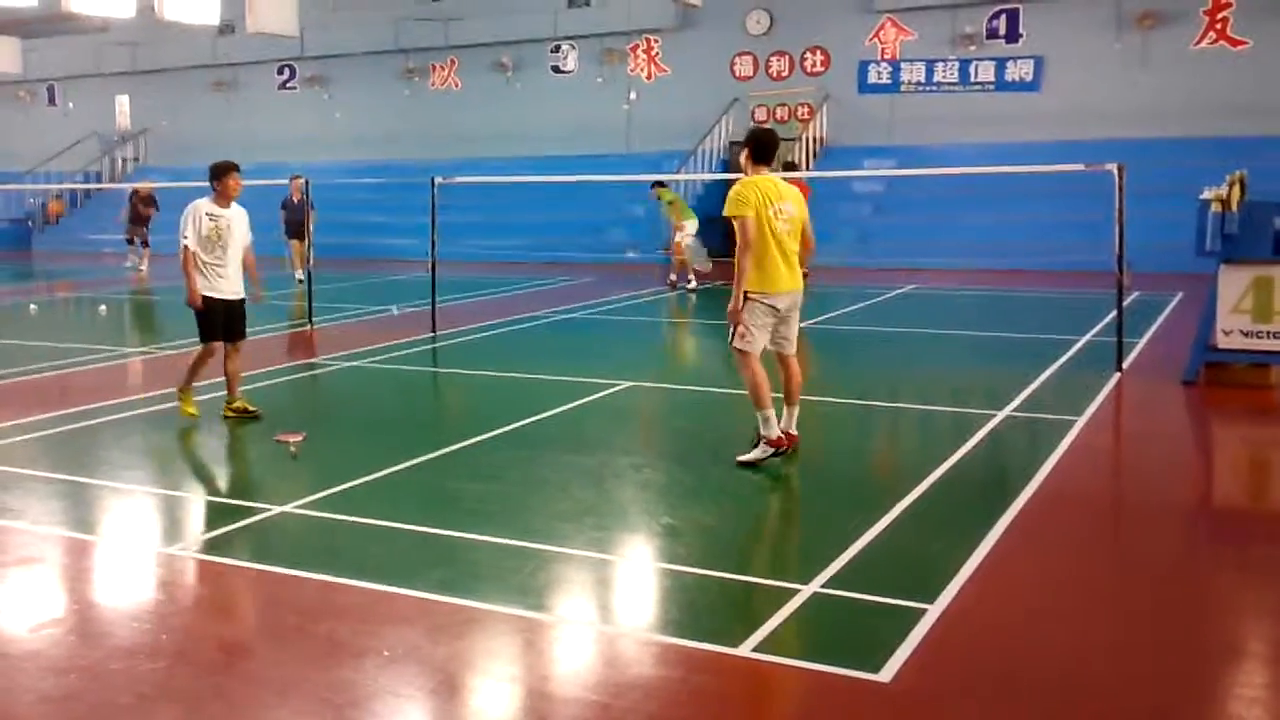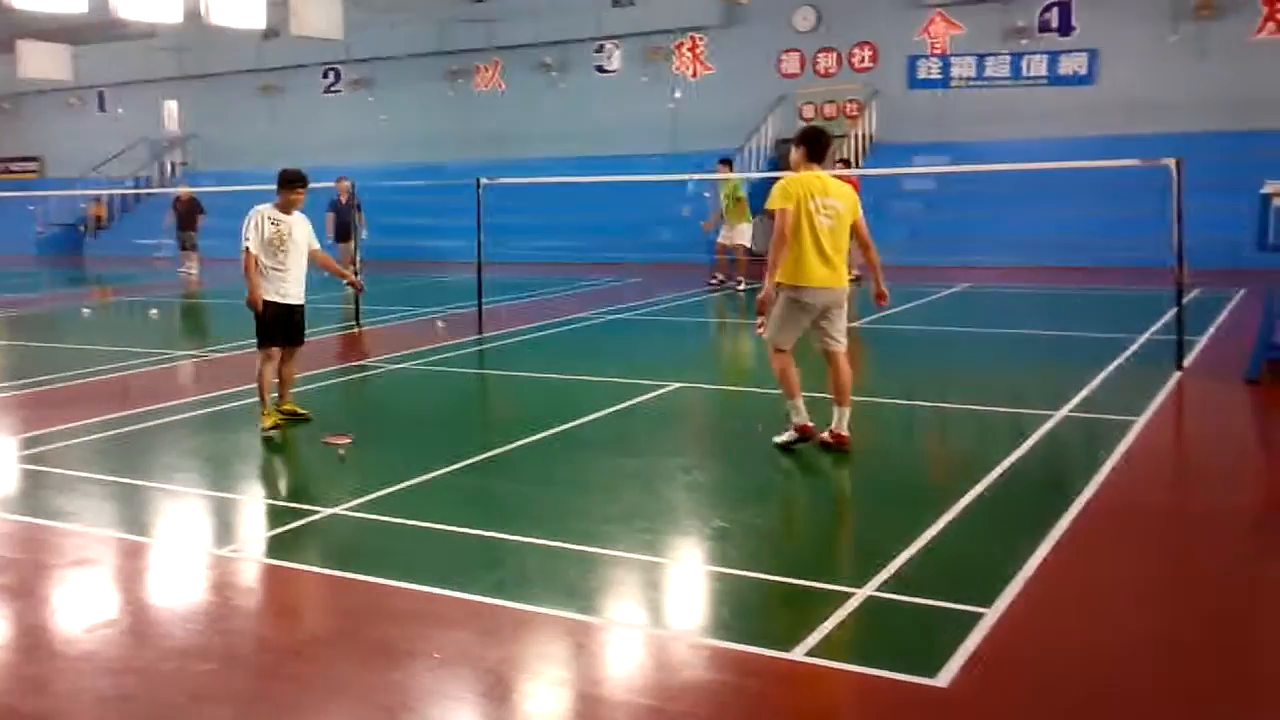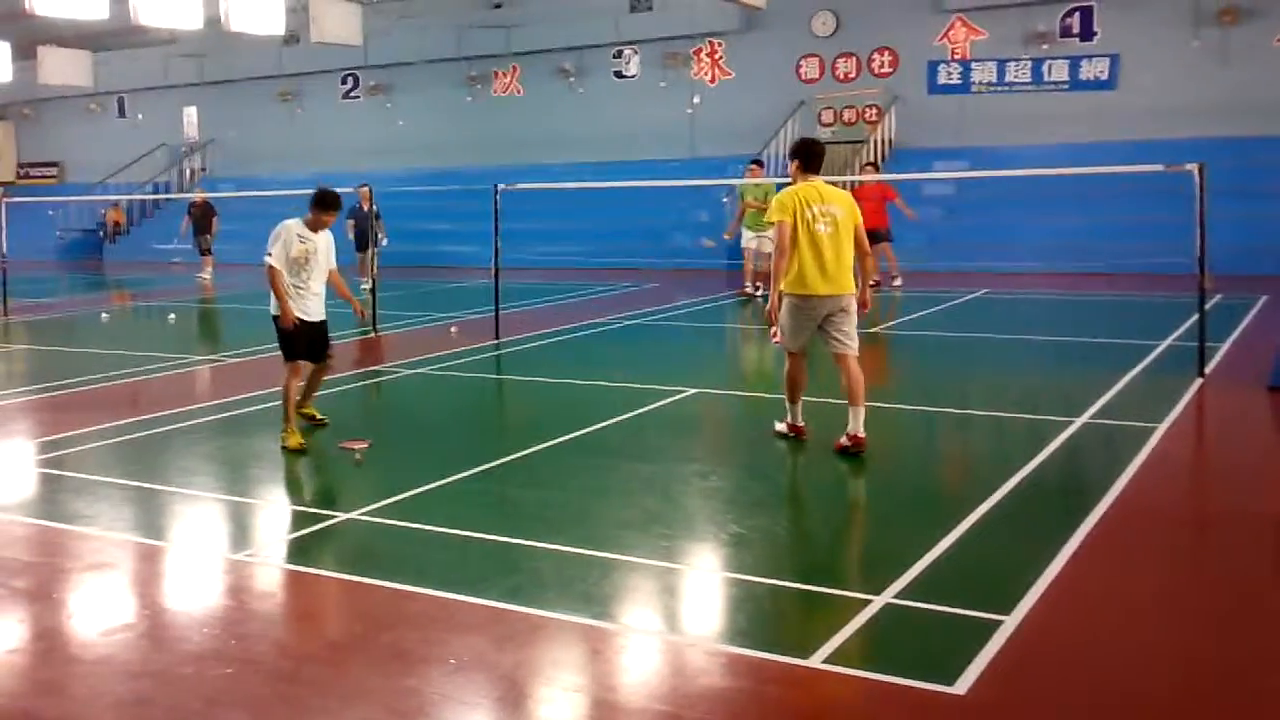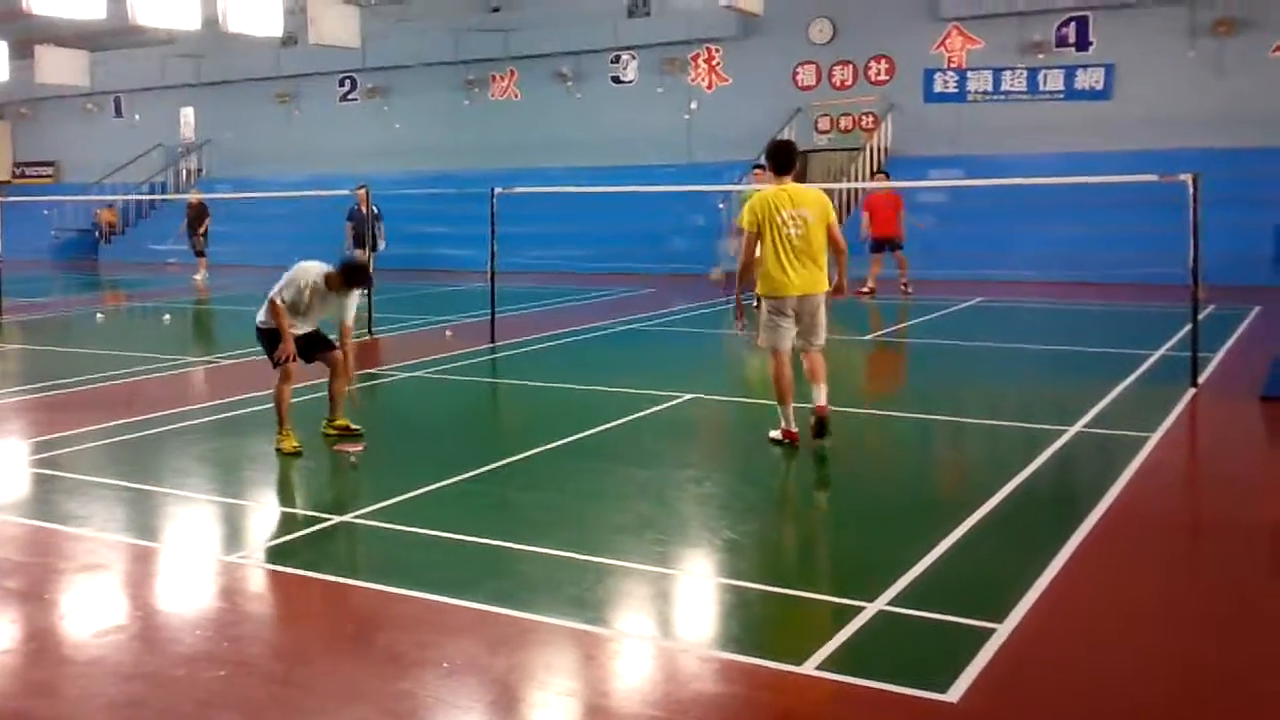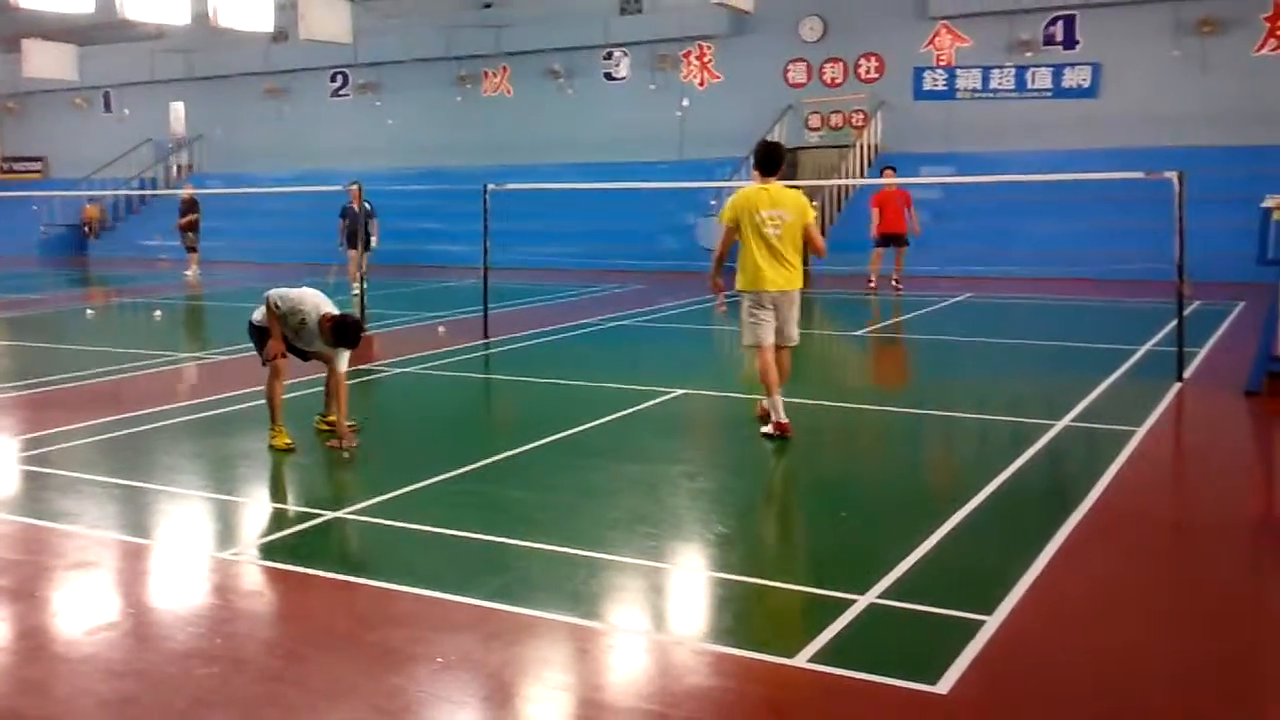
dt=0.3s
person 1, frame 1
left shoulder: (743, 190)
right shoulder: (792, 191)
left elbow: (746, 244)
right elbow: (807, 243)
left wrist: (736, 295)
left hip: (760, 289)
right hip: (791, 288)
left knee: (747, 357)
right knee: (787, 355)
left ankle: (772, 435)
right ankle: (790, 430)
person 1, frame 2
left shoulder: (789, 185)
right shoulder: (845, 191)
left elbow: (782, 236)
right elbow: (866, 243)
left wrist: (768, 284)
right wrist: (879, 283)
left hip: (798, 284)
right hip: (835, 286)
left knee: (779, 350)
right knee: (837, 355)
left ankle: (801, 423)
right ankle: (840, 430)
person 1, frame 3
left shoulder: (787, 198)
right shoulder: (845, 198)
left elbow: (782, 249)
right elbow: (864, 250)
left wrist: (773, 296)
right wrist: (864, 290)
left hip: (801, 292)
right hip: (842, 292)
left knee: (795, 355)
right knee: (847, 358)
left ankle: (794, 423)
right ankle: (856, 431)
person 1, frame 4
left shoulder: (758, 203)
right shoulder: (819, 197)
left elbow: (748, 256)
right elbow: (840, 246)
left wrist: (739, 293)
right wrist: (841, 278)
left hip: (776, 291)
right hip: (814, 289)
left knee: (780, 356)
right knee: (812, 350)
left ankle: (788, 428)
right ankle: (820, 405)
person 1, frame 5
left shoulder: (739, 200)
right shoulder: (798, 199)
left elbow: (724, 246)
right elbow: (819, 249)
left wrist: (715, 275)
right wrist: (813, 245)
left hip: (755, 287)
right hip: (789, 286)
left knee: (764, 350)
right knee: (783, 348)
left ankle: (779, 420)
right ankle: (771, 405)
person 2, frame 1
left shoulder: (240, 214)
right shoulder: (197, 210)
right elbow: (188, 251)
left wrist: (257, 283)
right wrist: (192, 285)
left hip: (235, 293)
right hip: (207, 292)
left knee: (234, 346)
right knee: (211, 347)
left ankle: (234, 401)
right ankle: (185, 390)
person 2, frame 2
left shoulder: (302, 221)
right shoulder: (260, 215)
left elbow: (316, 254)
right elbow: (249, 255)
left wrist: (347, 275)
right wrist: (253, 289)
left hip: (295, 298)
right hip: (269, 298)
left knee: (290, 352)
right knee: (270, 354)
left ankle: (284, 404)
right ankle: (266, 413)
person 2, frame 3
left shoulder: (327, 237)
right shoulder: (287, 230)
left elbow: (331, 273)
right elbow: (273, 269)
left wrist: (353, 301)
right wrist: (285, 307)
left hip: (317, 313)
right hip: (289, 313)
left knee: (322, 364)
right knee: (296, 368)
left ankle: (303, 406)
right ankle: (289, 430)
person 2, frame 4
left shoulder: (348, 291)
right shoulder: (304, 274)
left elbow: (346, 330)
right elbow: (275, 302)
left wrist: (349, 366)
right wrist: (287, 338)
left hip: (305, 328)
right hip: (273, 325)
left knee: (338, 361)
right knee: (287, 371)
left ankle: (334, 421)
right ankle: (283, 434)
person 2, frame 5
left shoulder: (341, 335)
right shoulder: (304, 302)
left elbow: (339, 379)
right elbow: (270, 298)
left wrist: (341, 422)
right wrist: (276, 338)
right hip: (266, 325)
left knee: (334, 363)
right knee: (278, 366)
left ankle: (327, 417)
right ankle: (276, 430)
